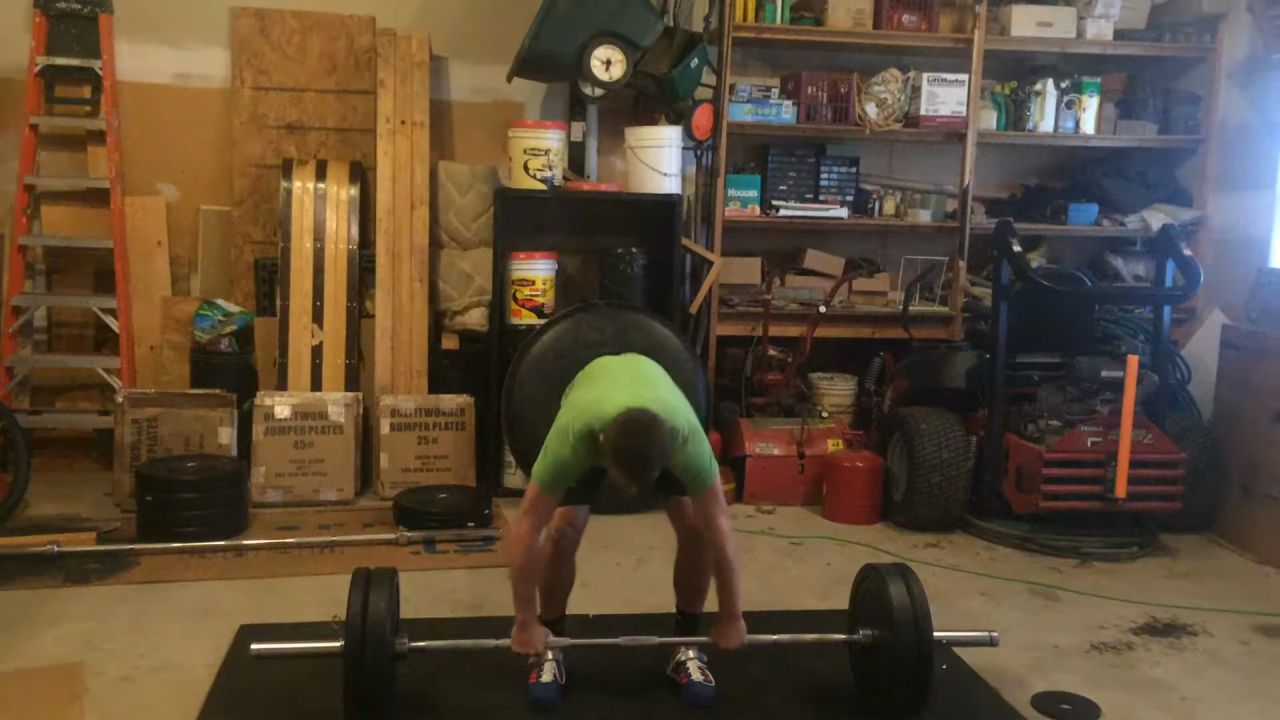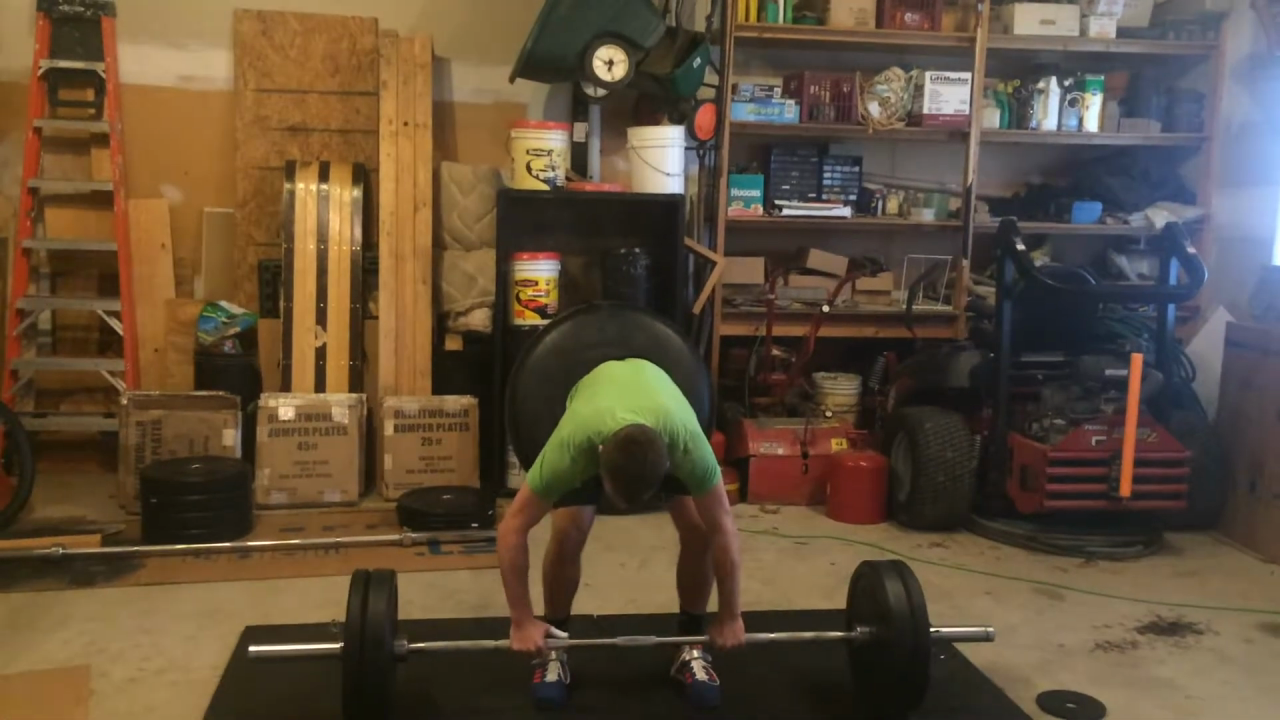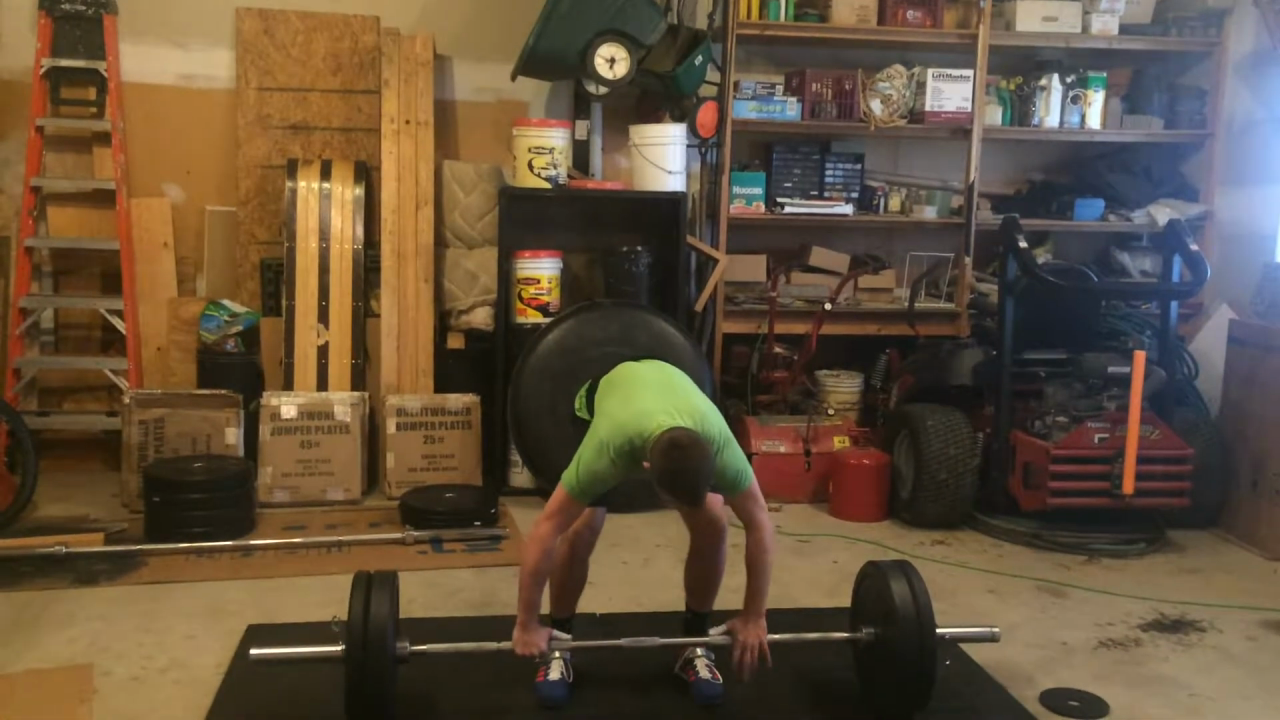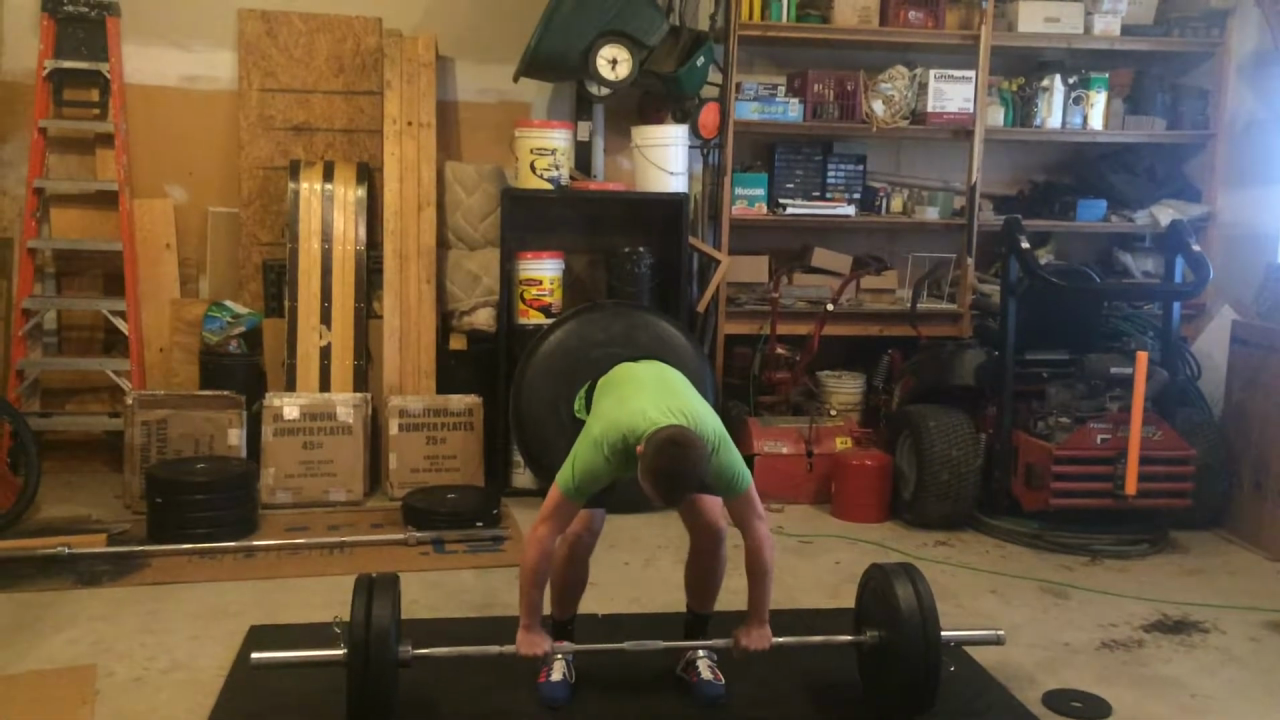
dt=0.7s
person 1, frame 1
left shoulder: (686, 440)
right shoulder: (571, 436)
left elbow: (716, 527)
right elbow: (527, 527)
left wrist: (730, 617)
right wrist: (525, 623)
right hip: (588, 422)
left knee: (696, 529)
right knee: (562, 532)
left ankle: (686, 648)
right ankle: (550, 649)
person 1, frame 2
left shoulder: (687, 443)
right shoulder: (572, 446)
left elbow: (721, 527)
right elbow: (512, 526)
left wrist: (730, 616)
right wrist: (522, 620)
left knee: (698, 530)
right knee: (567, 534)
left ankle: (691, 647)
right ankle: (553, 650)
person 1, frame 3
left shoulder: (720, 446)
right shoulder: (608, 448)
left elbow: (759, 524)
right elbow: (546, 529)
left wrist: (753, 617)
right wrist: (526, 624)
left knee: (712, 527)
right knee: (579, 532)
left ankle: (695, 644)
right ankle: (558, 645)
person 1, frame 4
left shoulder: (716, 447)
right shoulder: (602, 445)
left elbow: (756, 528)
right elbow: (542, 531)
left wrist: (758, 621)
right wrist: (529, 626)
left knee: (711, 530)
right knee: (577, 535)
left ankle: (696, 646)
right ankle: (560, 645)
